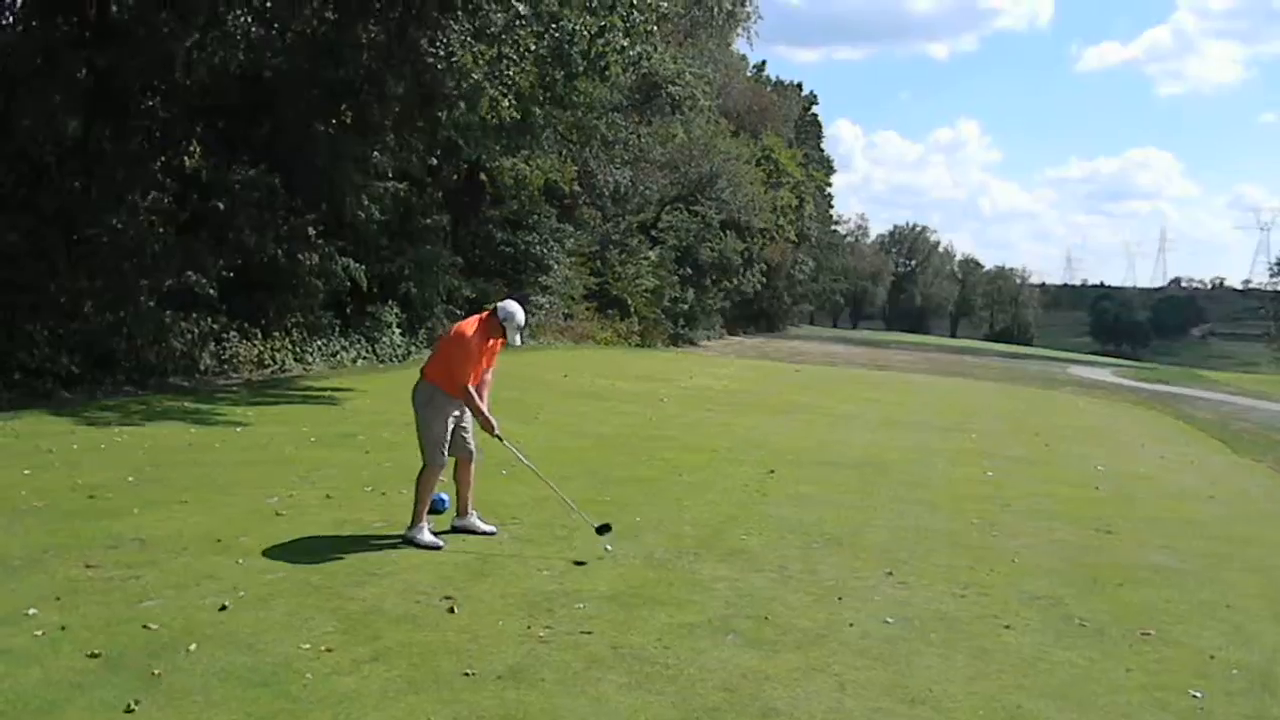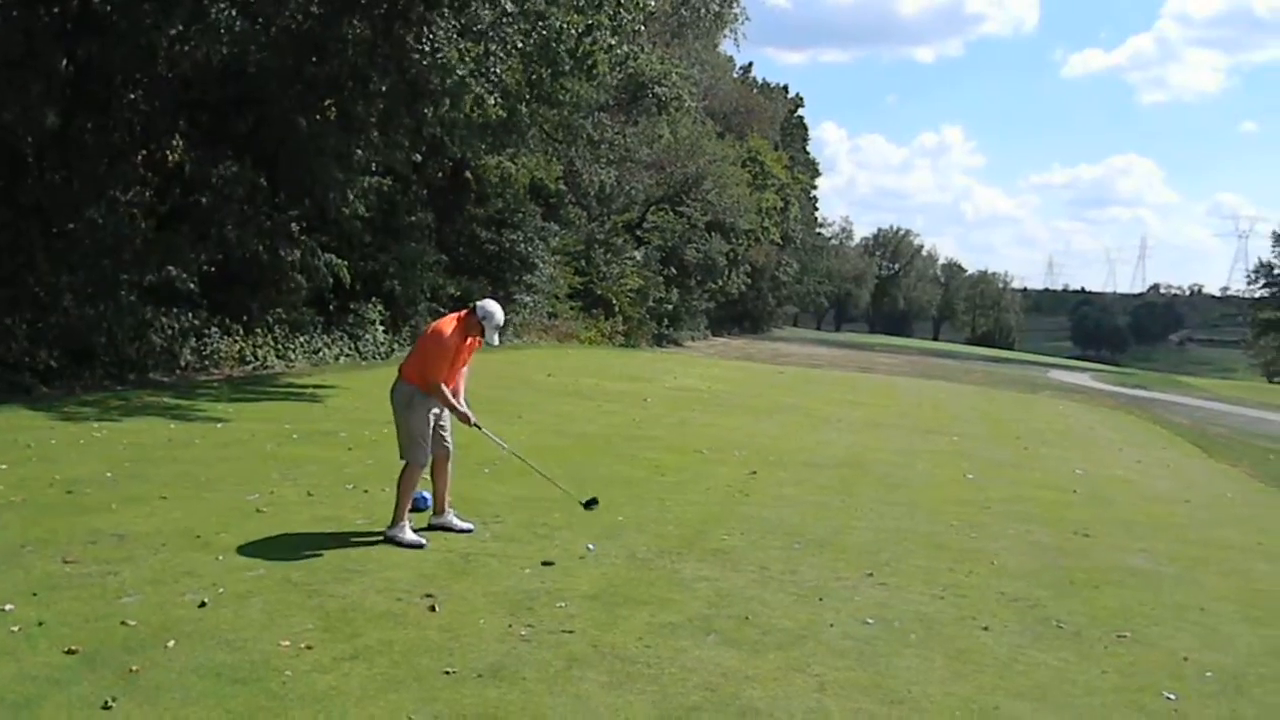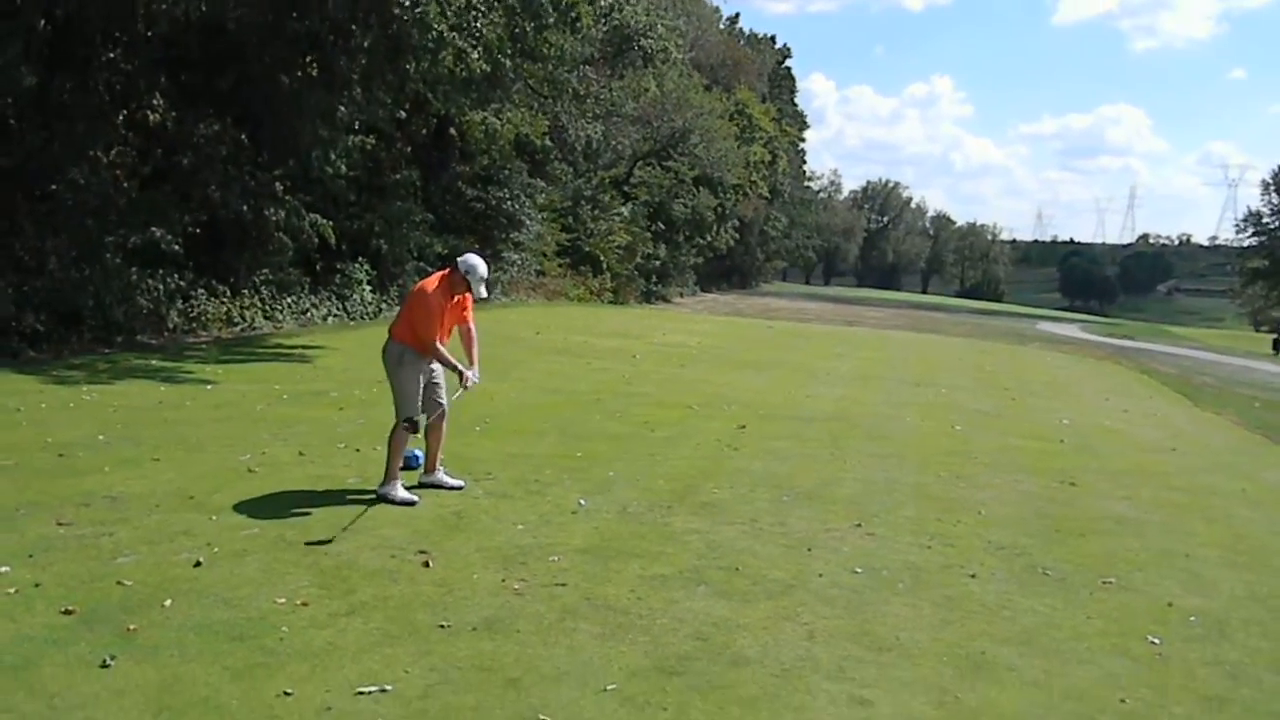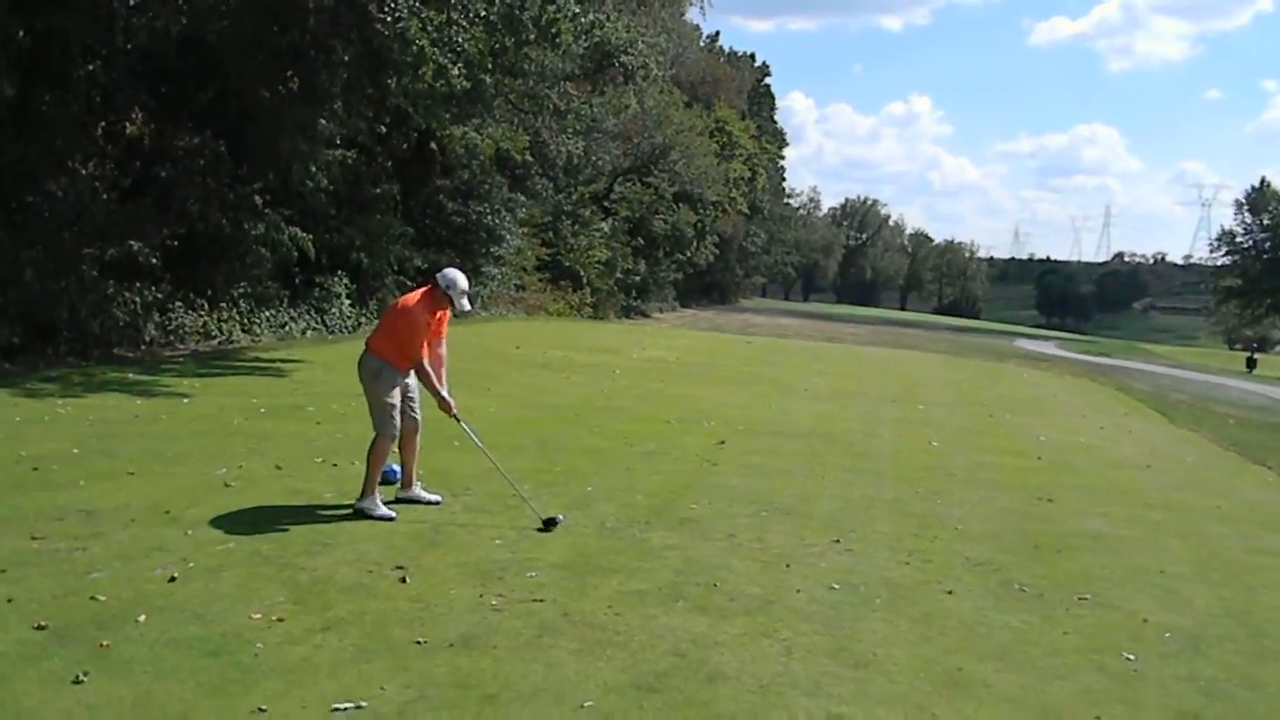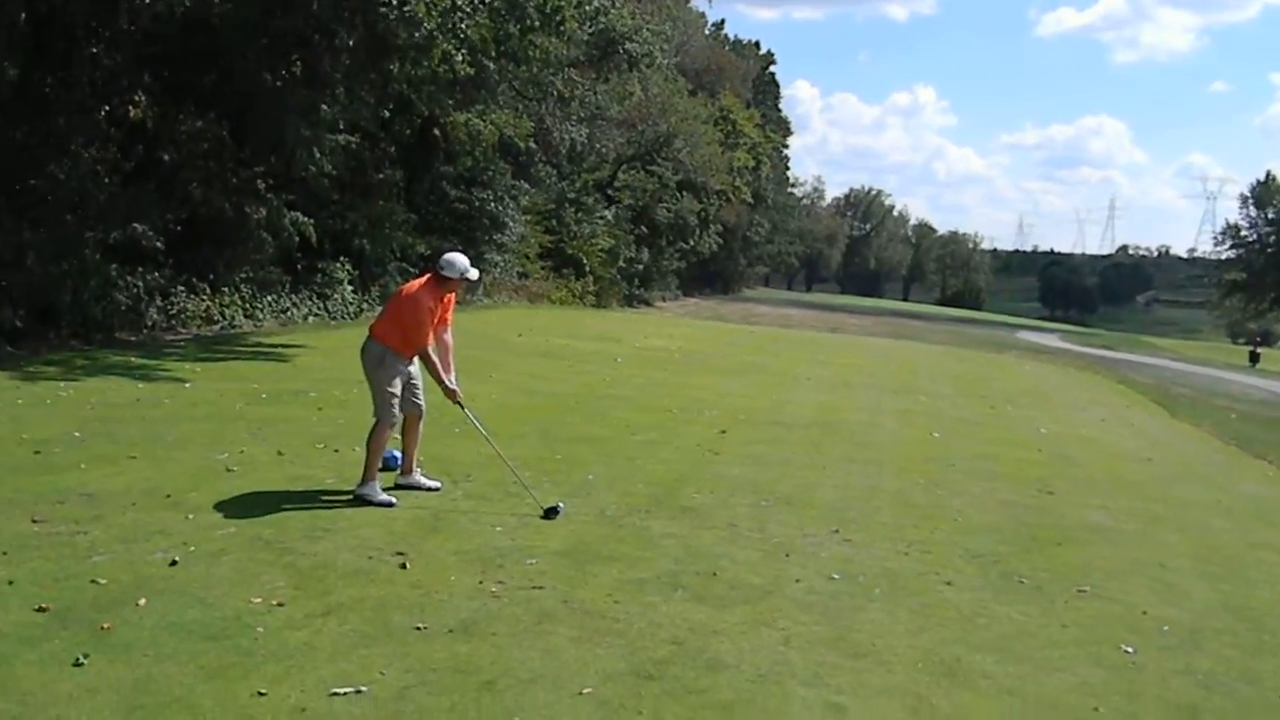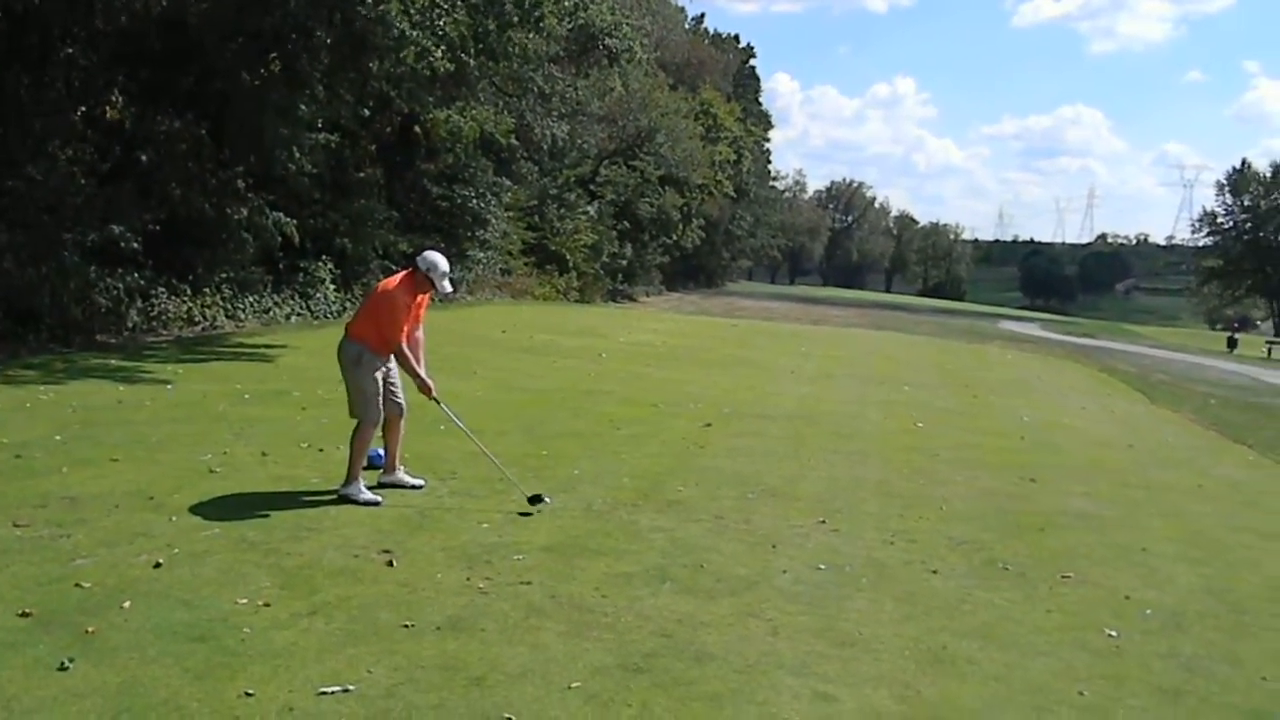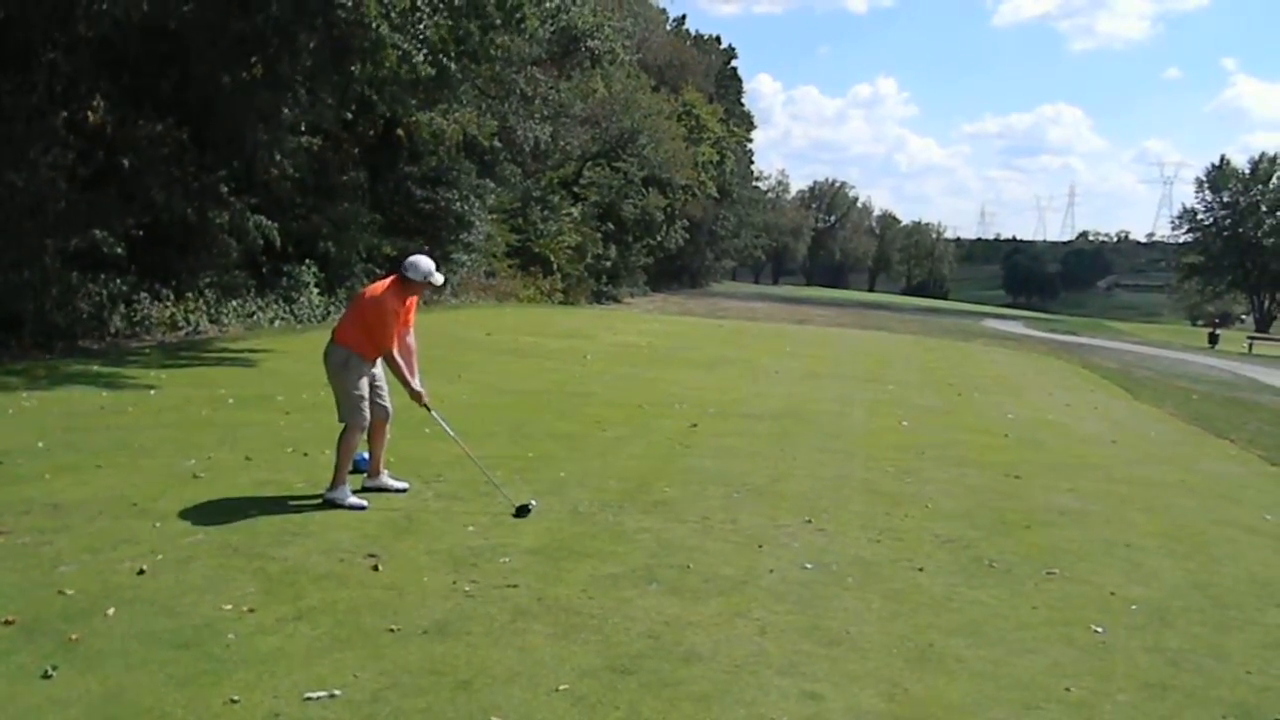
dt=0.7s
person 1, frame 1
left shoulder: (494, 336)
right shoulder: (467, 337)
left elbow: (486, 373)
right elbow: (464, 387)
left wrist: (484, 410)
right wrist: (483, 416)
left hip: (458, 398)
right hip: (434, 396)
left knee: (467, 456)
right knee: (436, 461)
left ankle: (464, 517)
right ankle: (417, 527)
person 1, frame 2
left shoulder: (472, 334)
right shoulder: (444, 335)
left elbow: (461, 366)
right elbow: (435, 383)
left wrist: (460, 400)
right wrist: (457, 410)
left hip: (435, 395)
right hip: (413, 393)
left knee: (443, 453)
right knee: (418, 458)
left ankle: (441, 514)
right ankle: (398, 525)
person 1, frame 3
left shoulder: (462, 292)
right shoulder: (429, 294)
left elbow: (467, 329)
right elbow: (432, 344)
left wrist: (473, 367)
right wrist: (459, 370)
left hip: (429, 356)
right hip: (405, 353)
left knee: (439, 412)
right knee: (408, 417)
left ankle: (432, 472)
right ankle: (390, 483)
person 1, frame 4
left shoulder: (440, 308)
right shoulder: (413, 310)
left elbow: (438, 347)
right elbow: (421, 363)
left wrist: (443, 388)
right wrist: (440, 397)
left hip: (402, 368)
right hip: (380, 367)
left knee: (412, 426)
right knee: (389, 431)
left ankle: (409, 487)
right ankle: (367, 498)
person 1, frame 5
left shoulder: (446, 294)
right shoulder: (419, 299)
left elbow: (444, 334)
right elbow: (425, 350)
left wrist: (451, 375)
right wrist: (444, 385)
left hip: (405, 355)
right hip: (383, 353)
left knee: (415, 412)
right knee: (388, 417)
left ankle: (408, 473)
right ankle: (367, 484)
person 1, frame 6
left shoulder: (421, 290)
right shoulder: (394, 294)
left elbow: (415, 331)
right elbow: (399, 346)
left wrist: (421, 371)
right wrist: (419, 379)
left hip: (382, 353)
right hip: (360, 353)
left knee: (396, 411)
right knee: (371, 417)
left ankle: (392, 471)
right ankle: (352, 484)
person 1, frame 7
left shoulder: (408, 295)
right shoulder: (384, 301)
left elbow: (406, 336)
right elbow: (390, 353)
left wrist: (415, 378)
right wrist: (410, 387)
left hip: (368, 356)
right hip: (346, 357)
left knee: (382, 414)
right knee: (358, 421)
left ankle: (376, 475)
right ankle: (337, 488)
